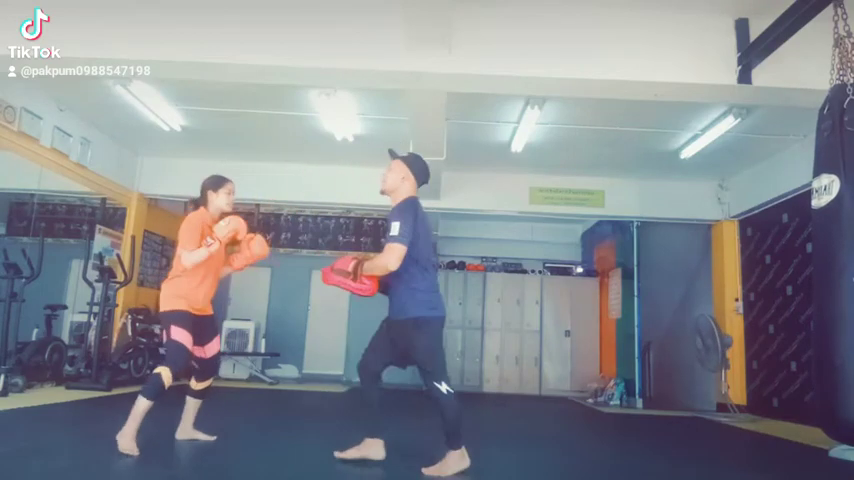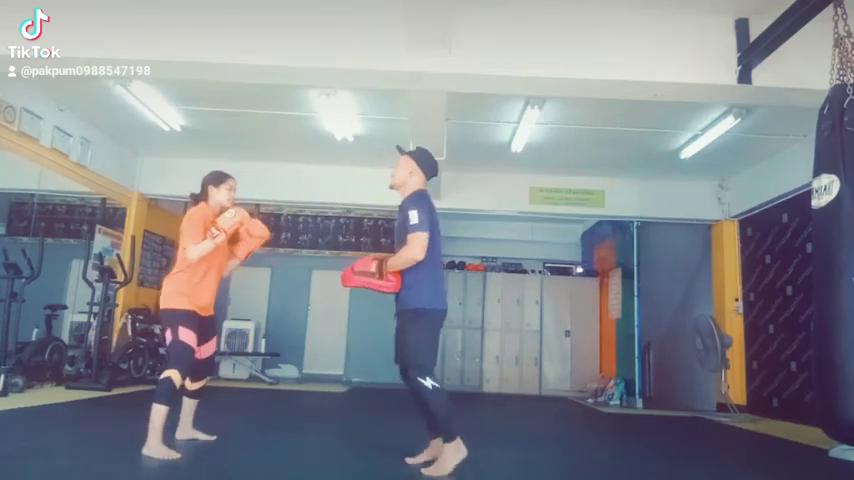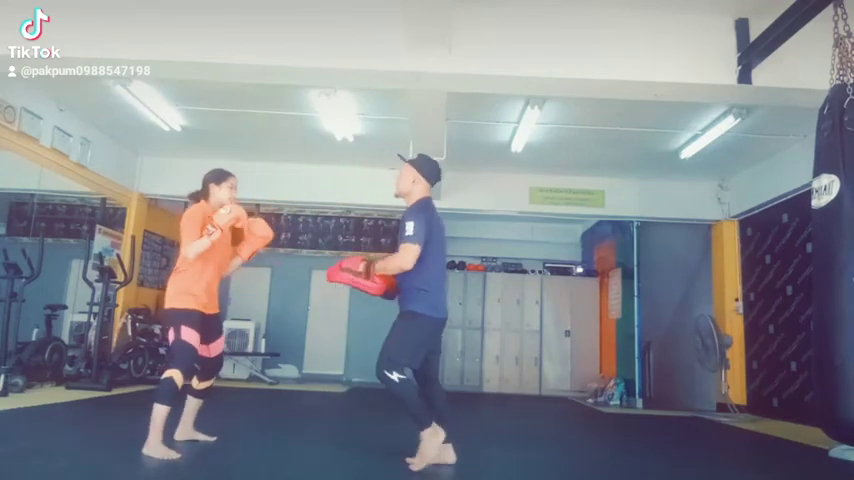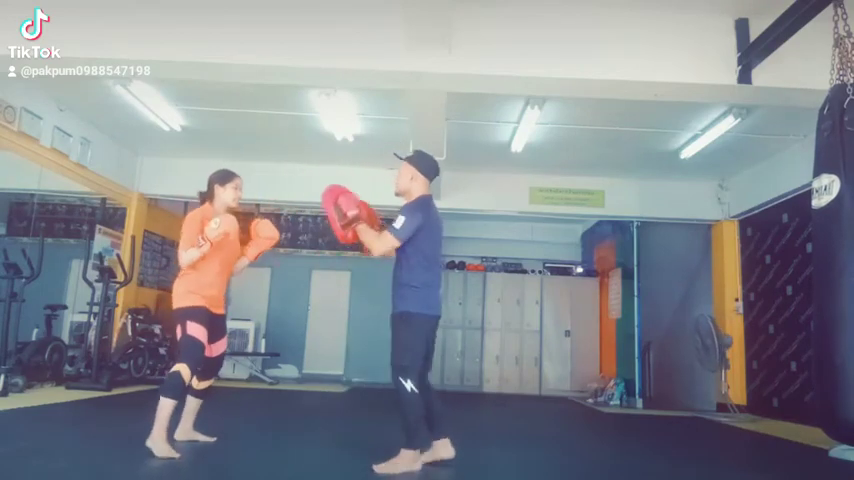
dt=0.2s
person 1, frame 1
left shoulder: (403, 212)
right shoulder: (408, 211)
left elbow: (390, 262)
left wrist: (359, 267)
right wrist: (368, 274)
left hip: (421, 314)
right hip: (402, 314)
left knee: (434, 381)
right knee: (367, 368)
left ankle: (457, 452)
right ankle: (374, 442)
person 1, frame 2
left shoulder: (415, 203)
right shoulder: (415, 205)
left elbow: (415, 252)
left wrist: (383, 265)
right wrist: (389, 266)
left hip: (421, 306)
right hip: (414, 305)
left knee: (421, 376)
right knee: (414, 375)
left ankle: (453, 443)
right ankle: (439, 442)
person 1, frame 3
left shoulder: (417, 213)
right shoulder: (425, 213)
left elbow: (405, 261)
left wrist: (372, 268)
right wrist: (386, 273)
left hip: (420, 310)
right hip: (430, 309)
left knee: (388, 369)
right knee: (427, 377)
left ankle: (430, 430)
right ankle: (443, 447)
person 1, frame 4
left shoulder: (415, 210)
right shoulder: (424, 211)
left elbow: (379, 247)
right elbow: (399, 249)
left wrist: (357, 222)
right wrist: (369, 228)
left hip: (415, 309)
right hip: (416, 308)
left knee: (406, 378)
right knee: (417, 378)
left ankle: (411, 453)
right ankle: (439, 443)
person 2, frame 1
left shoulder: (219, 225)
right shoulder: (195, 221)
right elbow: (187, 261)
left wrist: (244, 256)
right wrist: (218, 240)
left hip: (201, 307)
right hip: (176, 303)
left knee: (209, 366)
right knee: (175, 363)
left ankle: (186, 427)
right ankle: (128, 432)
person 2, frame 2
left shoulder: (218, 222)
right shoulder: (196, 215)
left elbow: (221, 271)
right elbow: (192, 254)
right wrist: (221, 232)
left hip: (203, 305)
right hip: (179, 301)
left knee: (204, 365)
right knee: (181, 363)
left ankle: (185, 427)
right ankle: (153, 441)
person 2, frame 3
left shoulder: (226, 220)
right shoulder: (195, 213)
right elbow: (191, 252)
left wrist: (250, 245)
right wrist: (218, 228)
left hip: (208, 304)
right hip: (183, 300)
left knee: (211, 364)
right knee: (182, 363)
left ankle: (185, 428)
right ankle: (153, 441)
person 2, frame 4
left shoulder: (232, 224)
right shoulder: (197, 217)
left elbow: (233, 268)
right elbow: (184, 260)
left wrist: (257, 245)
right wrist: (209, 239)
left hip: (214, 304)
right hip: (190, 299)
left knee: (211, 365)
right knee: (190, 359)
left ankle: (185, 429)
right ankle: (157, 435)
